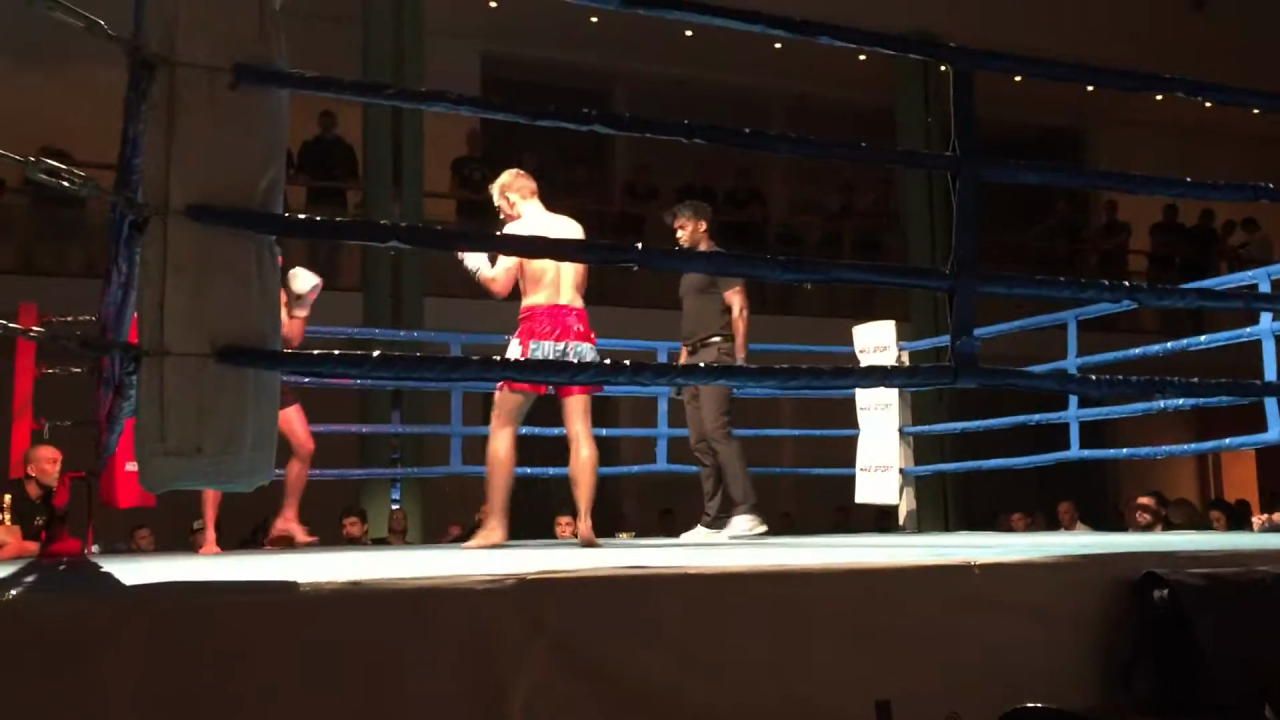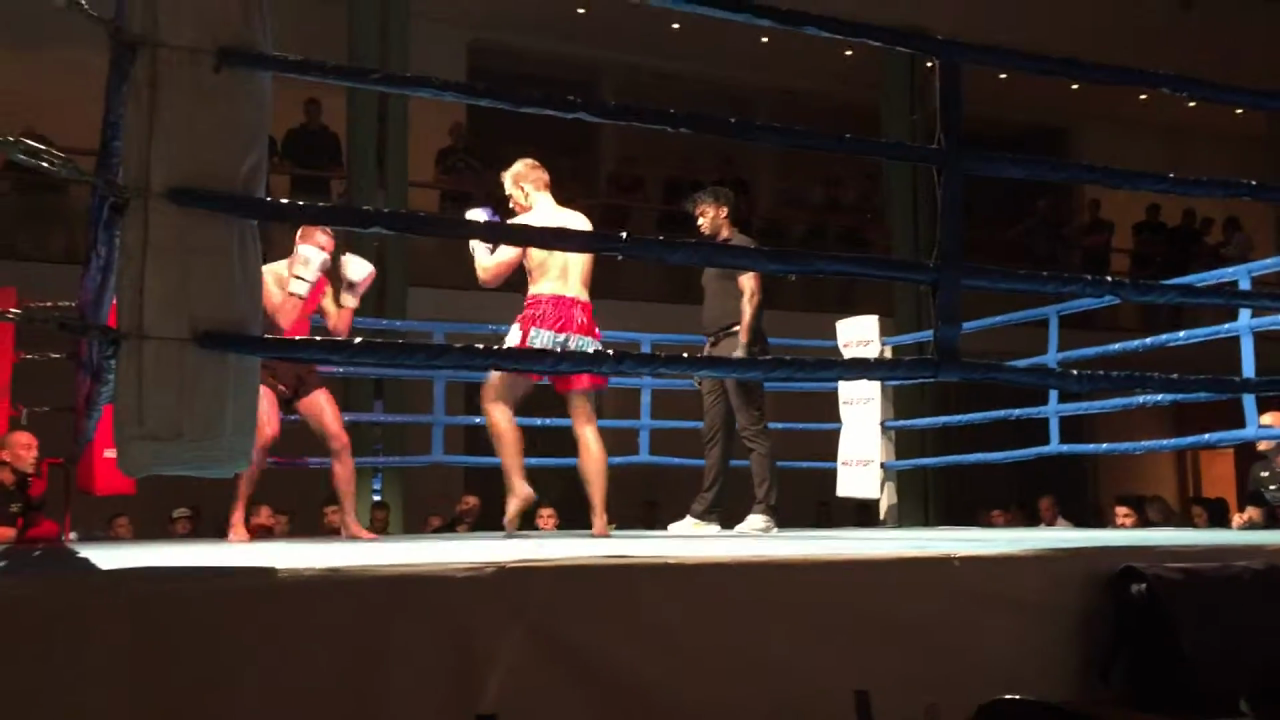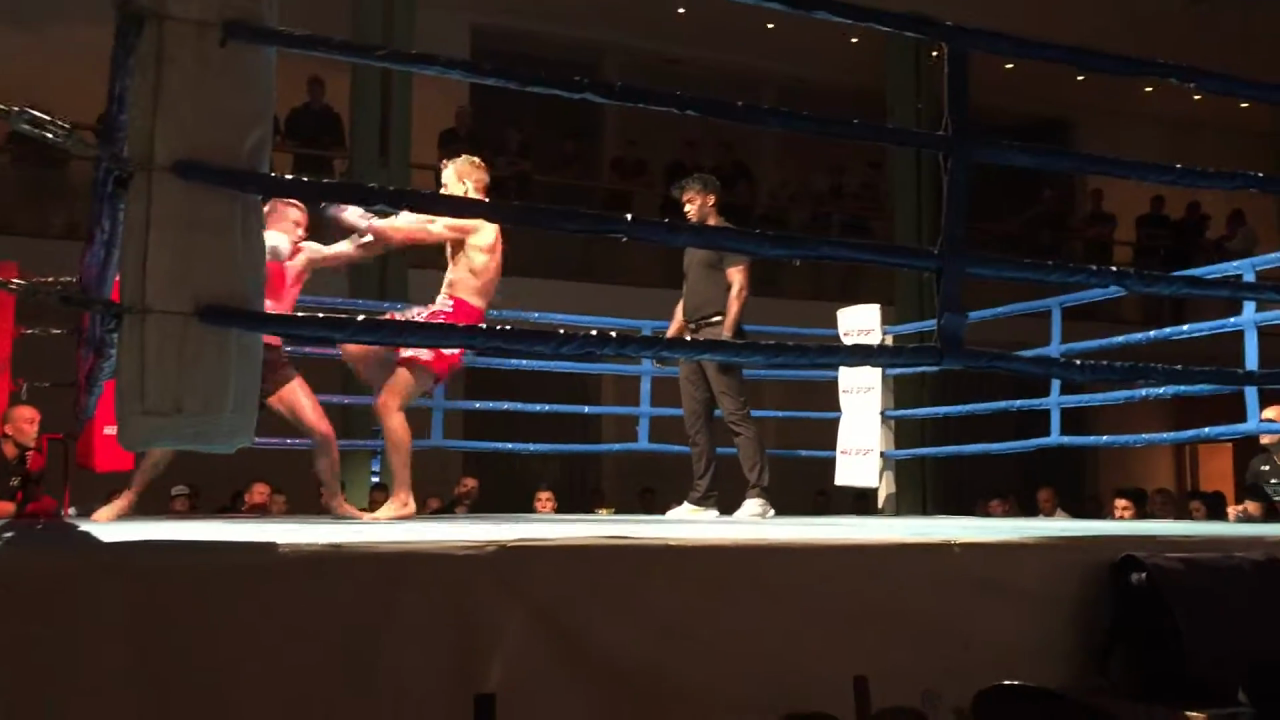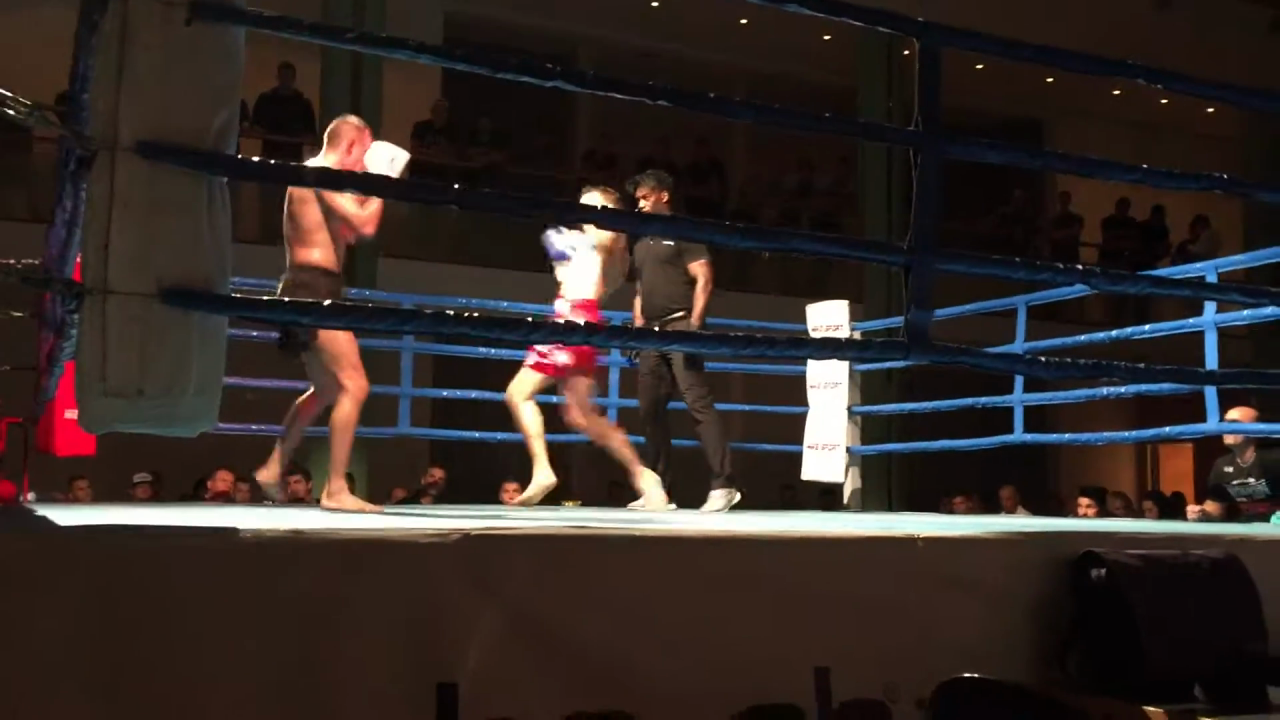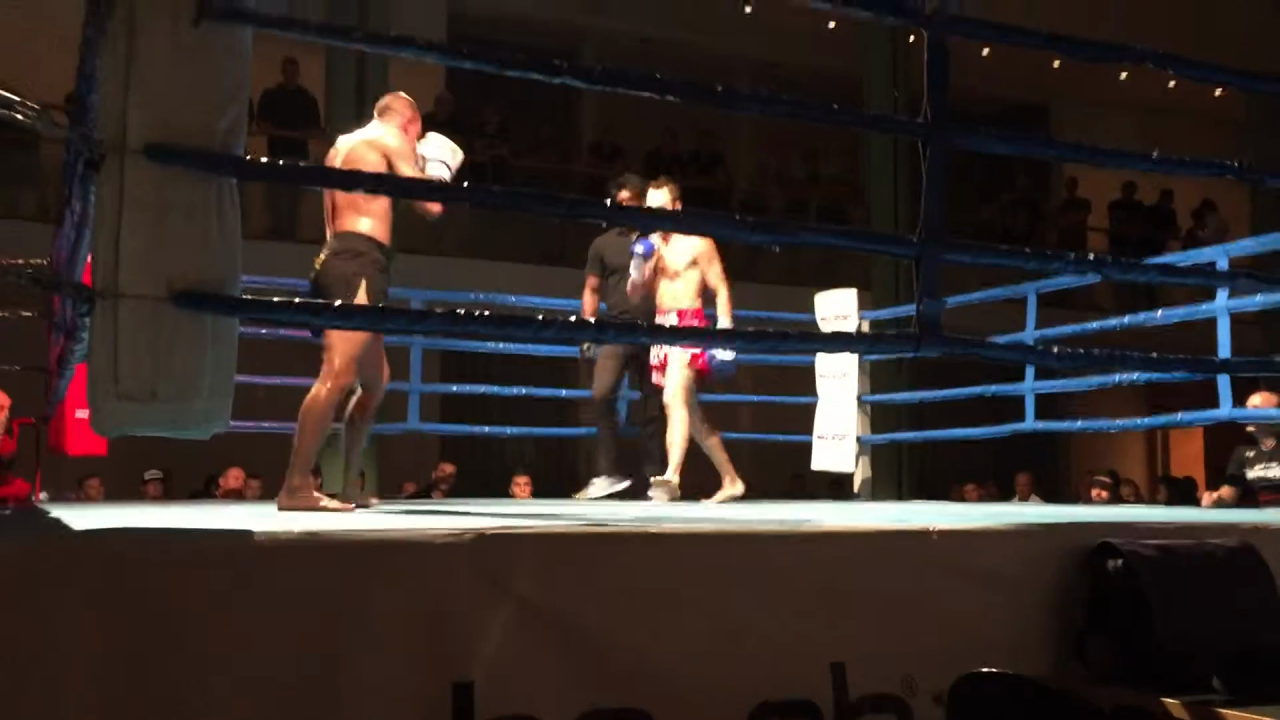
dt=0.7s
person 1, frame 1
left shoulder: (518, 229)
right shoulder: (574, 227)
left elbow: (500, 286)
left wrist: (475, 261)
left hip: (537, 329)
right hip: (577, 329)
left knee: (502, 427)
right knee: (580, 432)
left ankle: (495, 524)
right ankle: (585, 523)
person 1, frame 2
left shoulder: (526, 222)
right shoulder: (581, 221)
left elbow: (488, 276)
left wrist: (478, 238)
left hip: (542, 318)
right hip: (581, 322)
left knee: (495, 401)
right knee: (585, 425)
left ankle: (517, 487)
right ankle: (599, 519)
person 1, frame 3
left shoulder: (466, 221)
right shoulder: (487, 224)
left elbow: (406, 234)
left wrist: (363, 222)
left hip: (455, 323)
right hip: (443, 316)
left knee: (389, 405)
right knee: (356, 350)
left ankle: (402, 500)
person 1, frame 4
left shoulder: (608, 231)
left elbow: (598, 241)
left wrist: (571, 245)
right wrist: (563, 262)
left hip: (578, 318)
right hip: (568, 320)
left knee: (582, 416)
right knee: (516, 394)
left ankle: (643, 476)
right ankle: (541, 471)
person 1, frame 5
left shoulder: (697, 243)
right shoulder: (649, 245)
left elbow: (721, 289)
right elbow: (634, 295)
left wrist: (725, 334)
right wrist: (638, 268)
left hip: (689, 327)
left knee: (673, 398)
right knee: (692, 415)
left ankle: (672, 476)
right ankle: (731, 480)
person 2, frame 1
left shoulder: (276, 294)
left elbow: (293, 340)
left wrist: (302, 303)
left knee: (304, 447)
left ankle: (288, 519)
right ankle: (209, 538)
person 2, frame 2
left shoulder: (321, 281)
right shoulder: (269, 274)
left elbow: (339, 330)
right elbow: (282, 322)
left wrist: (352, 292)
right wrist: (302, 277)
left hip: (300, 366)
right hip: (266, 364)
left knee: (339, 441)
right knee: (266, 434)
left ankle: (350, 522)
right ankle: (238, 517)
person 2, frame 3
left shoulder: (304, 255)
left elbow: (351, 253)
left wrist: (370, 239)
right wrist: (267, 252)
left hip: (272, 362)
left knee: (323, 434)
left ankle: (335, 502)
right ankle: (128, 497)
person 2, frame 4
right shoulder: (322, 174)
left elbow: (347, 235)
right elbow: (363, 226)
left hip: (314, 291)
right hip: (312, 290)
left knee: (325, 388)
right knee: (354, 385)
left ankle: (274, 468)
right ankle: (336, 489)
person 2, frame 5
left shoulder: (342, 146)
right shoulder: (390, 141)
right elbow: (432, 206)
left wrist: (414, 171)
right wrist: (439, 169)
left hip: (337, 261)
right hip: (357, 262)
left knee: (376, 379)
right knee: (337, 377)
left ankle: (349, 486)
right ankle: (296, 487)
person 3, frame 1
right shoulder: (691, 269)
left elbow: (739, 309)
left wrist: (740, 358)
right wrist: (681, 364)
left hip: (717, 353)
right hip: (695, 361)
left knee: (717, 431)
right knee: (701, 442)
left ankle: (746, 511)
right ankle: (713, 520)
person 3, frame 2
left shoulder: (741, 246)
left elbow: (752, 295)
left wrist: (742, 344)
right wrist: (705, 354)
left hip: (738, 345)
right hip: (717, 349)
left knee: (752, 429)
right knee: (714, 434)
left ankle: (763, 512)
right ankle: (704, 513)
person 3, frame 3
right shoulder: (693, 245)
left elbow: (739, 289)
left wrist: (726, 335)
right wrist: (669, 338)
left hip: (717, 333)
right hip: (692, 339)
left knee: (735, 414)
right knee: (696, 422)
left ankle: (758, 495)
right ankle: (701, 499)
person 3, frame 4
right shoulder: (642, 244)
left elbow: (704, 282)
left wrist: (694, 327)
left hip: (680, 328)
right hip: (653, 334)
left knee: (699, 404)
right knee: (650, 411)
left ankle: (722, 485)
person 3, frame 5
right shoulder: (603, 244)
right elbow: (591, 291)
left knee: (653, 409)
right knee: (601, 395)
left ankle: (656, 479)
right ankle: (606, 474)
